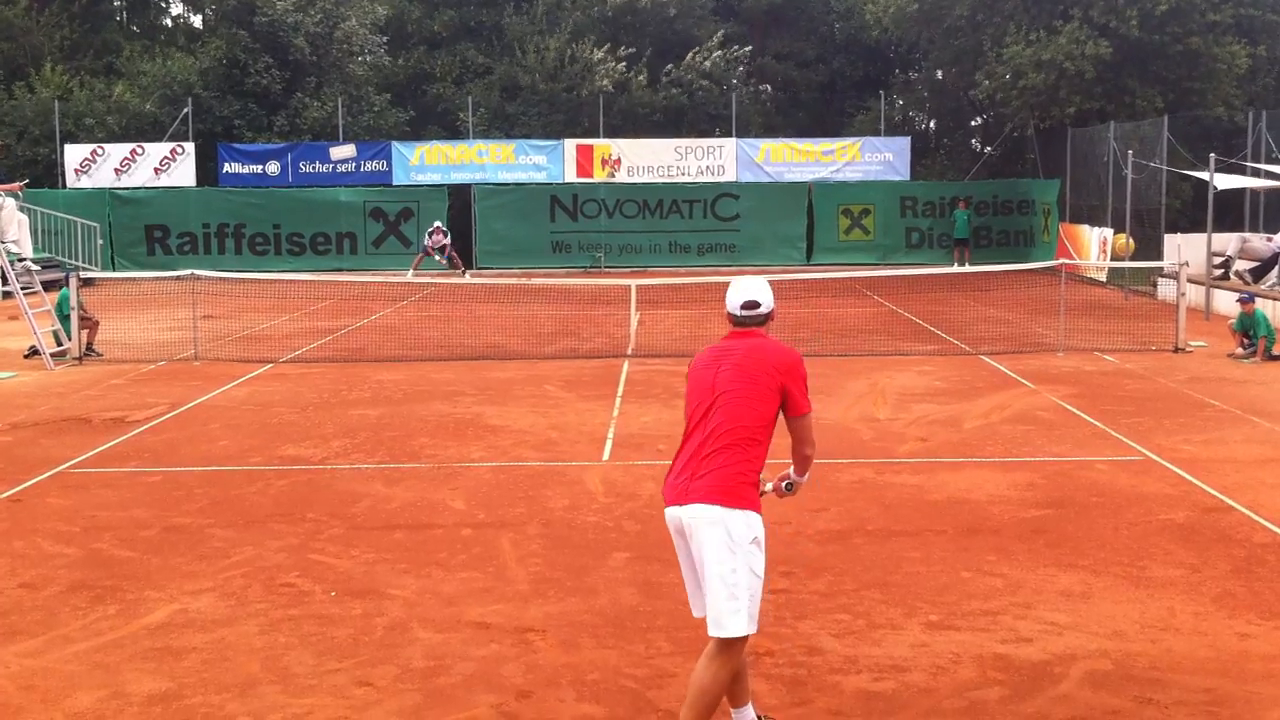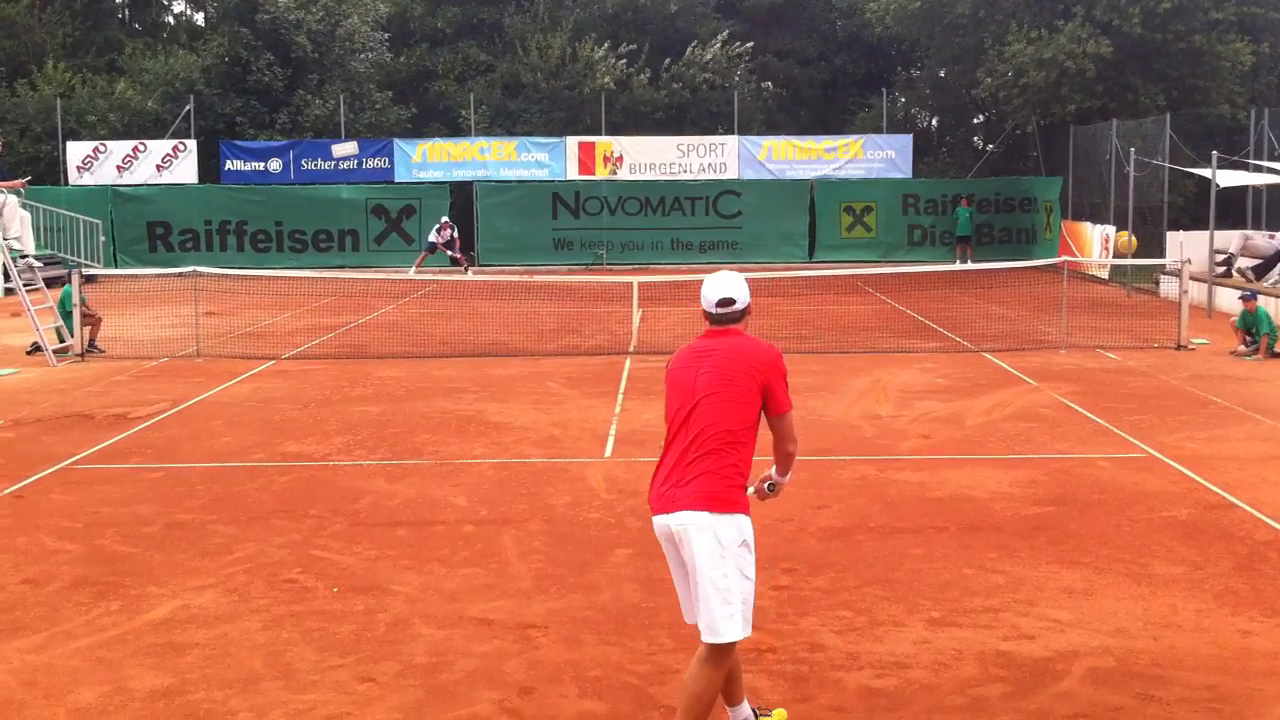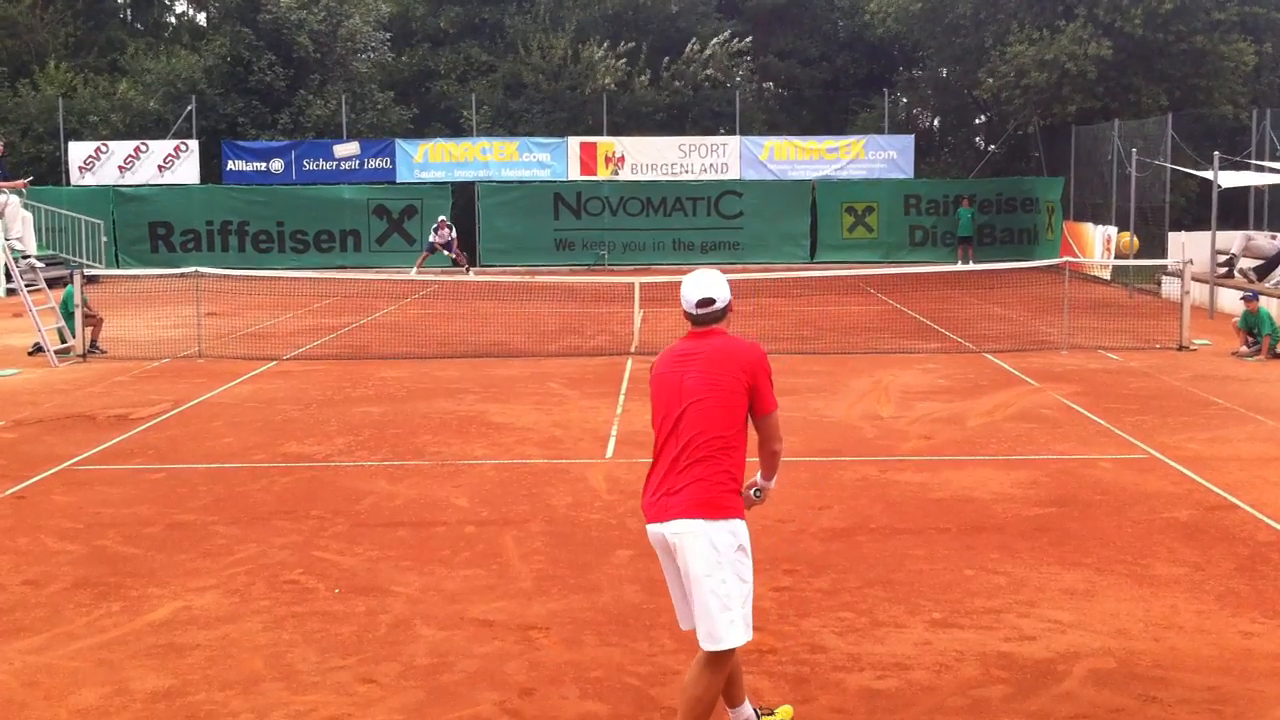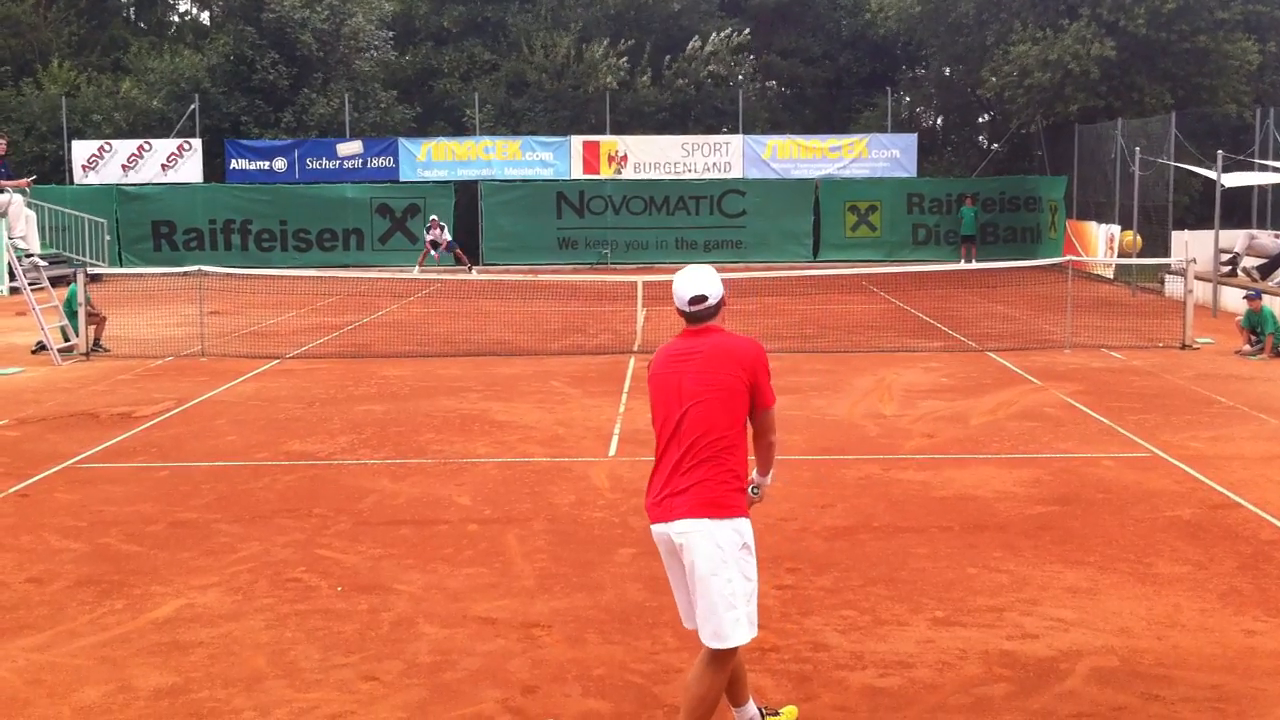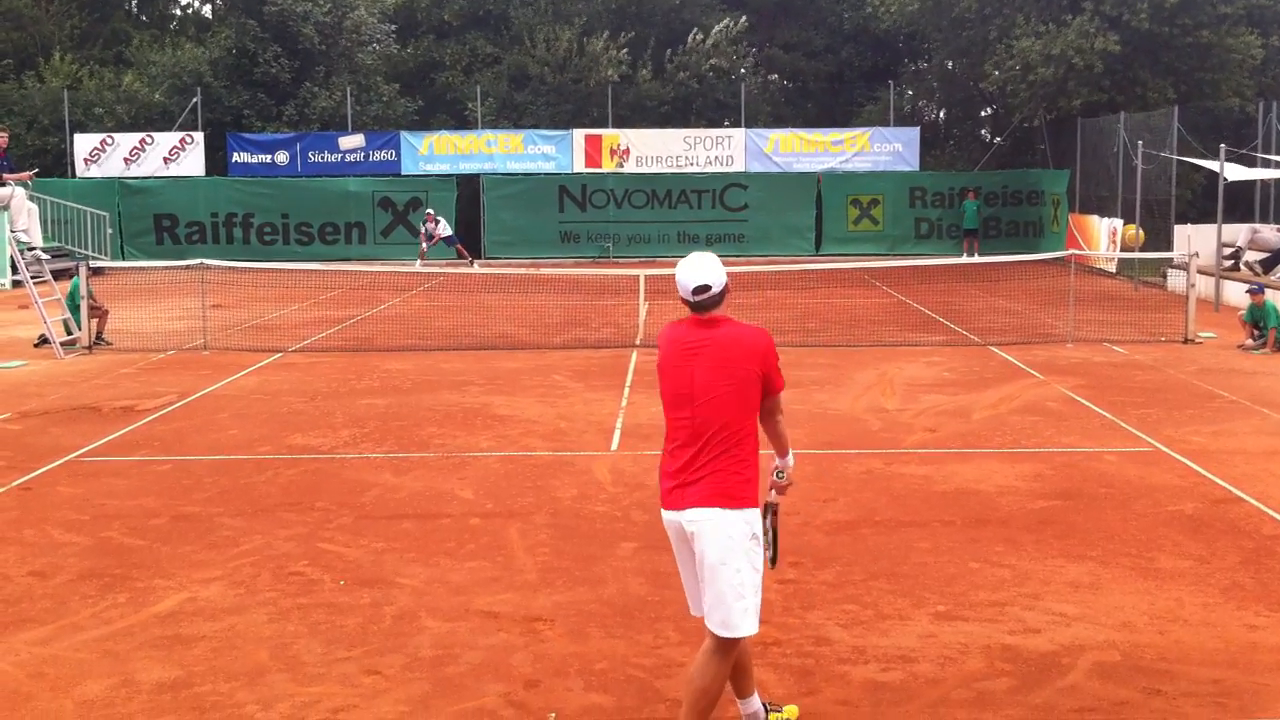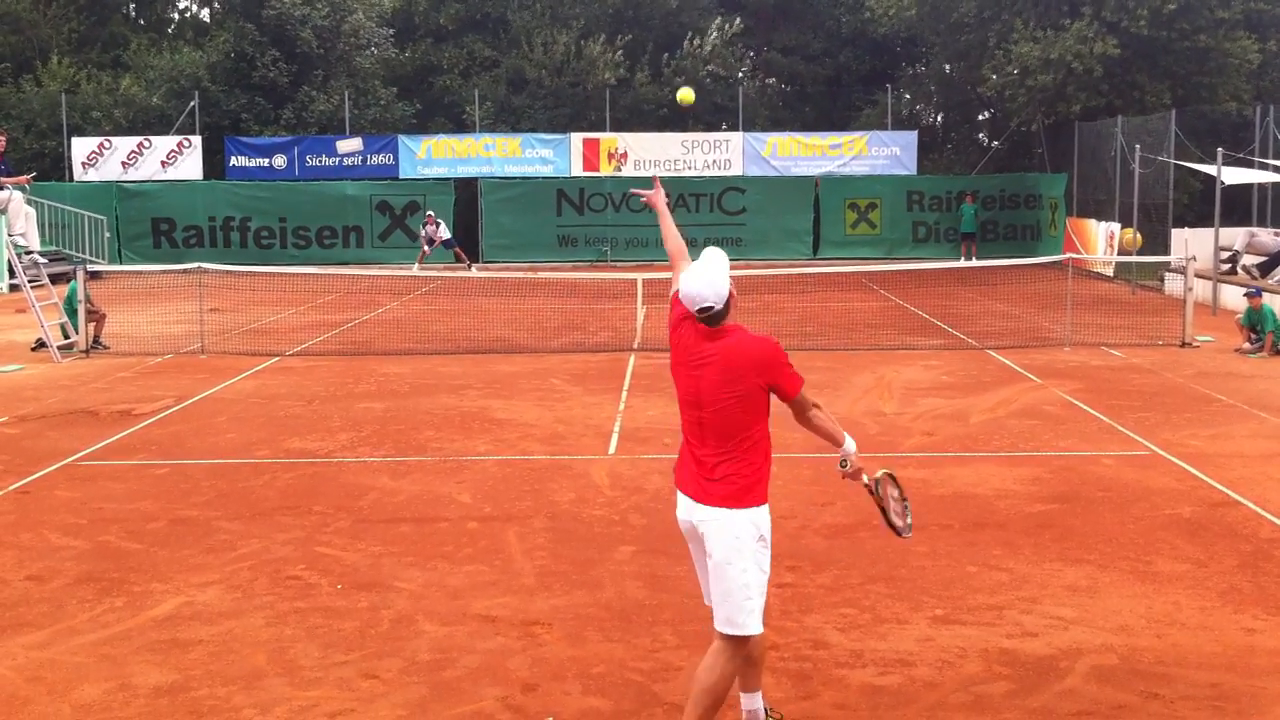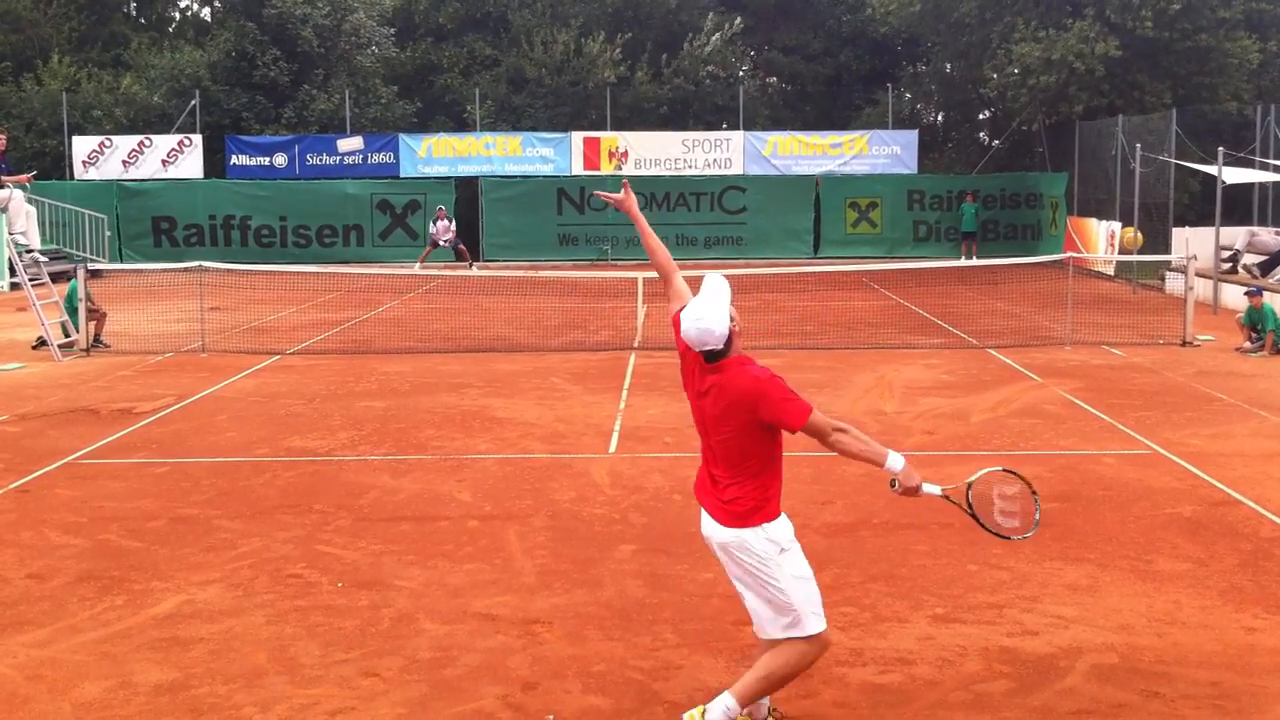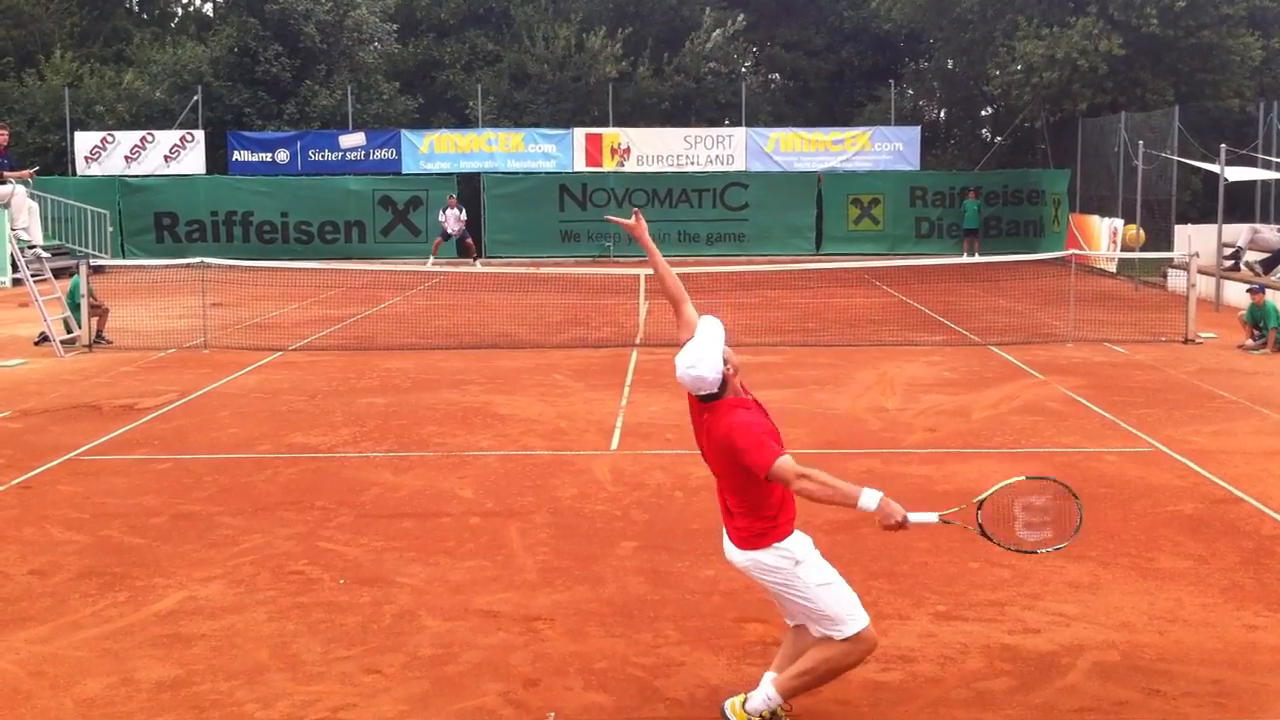
dt=0.2s
person 1, frame 1
left shoulder: (702, 359)
right shoulder: (784, 359)
right elbow: (805, 446)
right wrist: (797, 477)
left hip: (679, 501)
right hip: (726, 506)
left knee: (730, 627)
right knee: (729, 636)
person 1, frame 2
left shoulder: (680, 359)
right shoulder: (763, 356)
right elbow: (787, 444)
right wrist: (779, 478)
left hip: (666, 507)
right hip: (714, 511)
left knee: (722, 628)
right knee: (721, 638)
person 1, frame 3
left shoulder: (663, 362)
right shoulder: (748, 355)
right elbow: (772, 443)
right wrist: (765, 483)
left hip: (660, 514)
right hip: (708, 517)
left knee: (720, 631)
right knee: (720, 643)
person 1, frame 4
left shoulder: (660, 360)
right shoulder: (746, 352)
right elbow: (766, 436)
right wrist: (762, 480)
left hip: (664, 515)
right hip: (713, 517)
left knee: (724, 631)
right knee: (721, 643)
person 1, frame 5
left shoulder: (671, 340)
right shoulder: (755, 342)
right elbow: (772, 415)
left wrist: (687, 281)
right wrist: (784, 460)
left hip: (676, 504)
right hip: (724, 509)
left knee: (729, 625)
right knee: (724, 636)
person 1, frame 6
left shoulder: (681, 330)
right shoulder: (760, 351)
left elbow: (680, 260)
right elbow: (807, 408)
left wrist: (662, 208)
right wrist: (848, 447)
left hip: (691, 503)
right hip: (735, 512)
left knee: (748, 621)
right knee: (735, 638)
person 1, frame 7
left shoulder: (691, 354)
right shoulder: (755, 383)
left elbow: (670, 276)
right elbow: (830, 430)
left wrist: (634, 215)
right wrist: (894, 462)
left hip: (716, 516)
right hip: (753, 529)
left knee: (781, 623)
right knee: (806, 643)
person 1, frame 8
left shoulder: (705, 387)
right shoulder: (735, 424)
left elbow: (681, 304)
right elbow: (796, 478)
left wrist: (646, 241)
right wrist: (871, 500)
left hip: (754, 538)
right hip: (770, 548)
left knee: (812, 625)
right knee: (858, 639)
